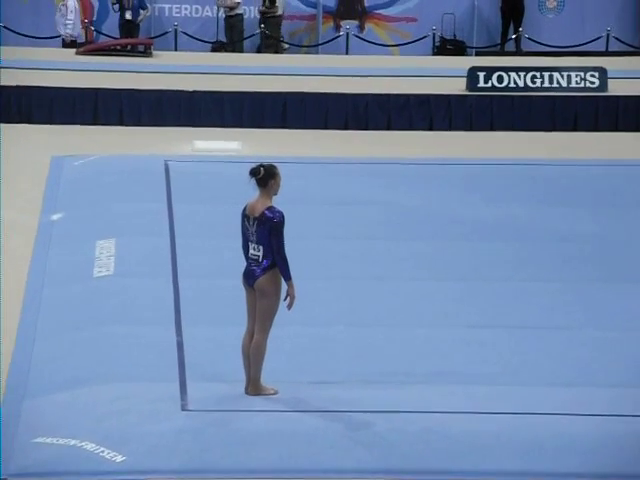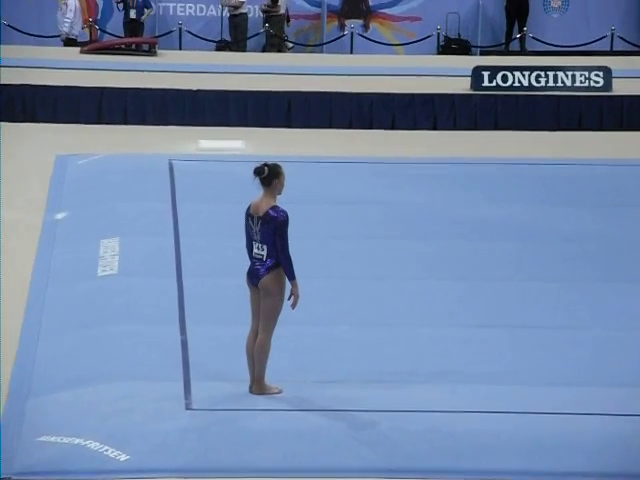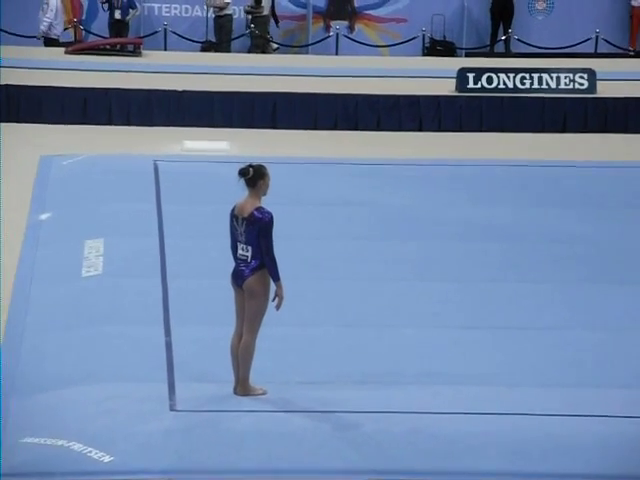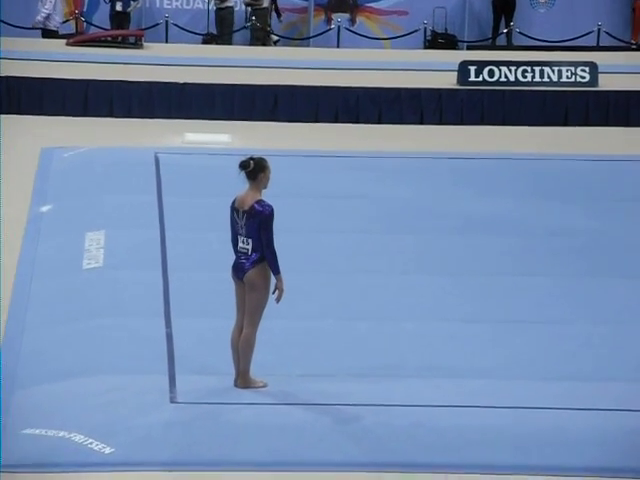
dt=0.1s
person 1, frame 1
left shoulder: (246, 209)
right shoulder: (275, 215)
right elbow: (279, 253)
right wrist: (290, 284)
left hip: (249, 273)
right hip: (266, 277)
left knee: (250, 329)
right knee: (261, 333)
left ankle: (249, 382)
right ankle: (255, 385)
person 1, frame 2
left shoulder: (250, 208)
right shoulder: (279, 214)
right elbow: (283, 252)
right wrist: (294, 283)
left hip: (253, 272)
right hip: (271, 276)
left knee: (255, 328)
right knee: (265, 332)
left ankle: (253, 381)
right ankle: (260, 384)
person 1, frame 3
left shoulder: (235, 210)
right shoulder: (264, 216)
left elbow: (233, 246)
right elbow: (268, 253)
right wrist: (278, 285)
left hip: (237, 273)
right hip: (255, 277)
left knee: (239, 330)
right knee: (250, 333)
left ankle: (238, 382)
right ankle: (244, 385)
person 1, frame 4
left shoulder: (235, 202)
right shoulder: (264, 209)
left elbow: (234, 239)
right elbow: (268, 247)
right wrist: (278, 278)
left hip: (238, 266)
right hip: (256, 270)
left knee: (240, 323)
right knee: (250, 326)
left ankle: (238, 375)
right ankle: (244, 377)
